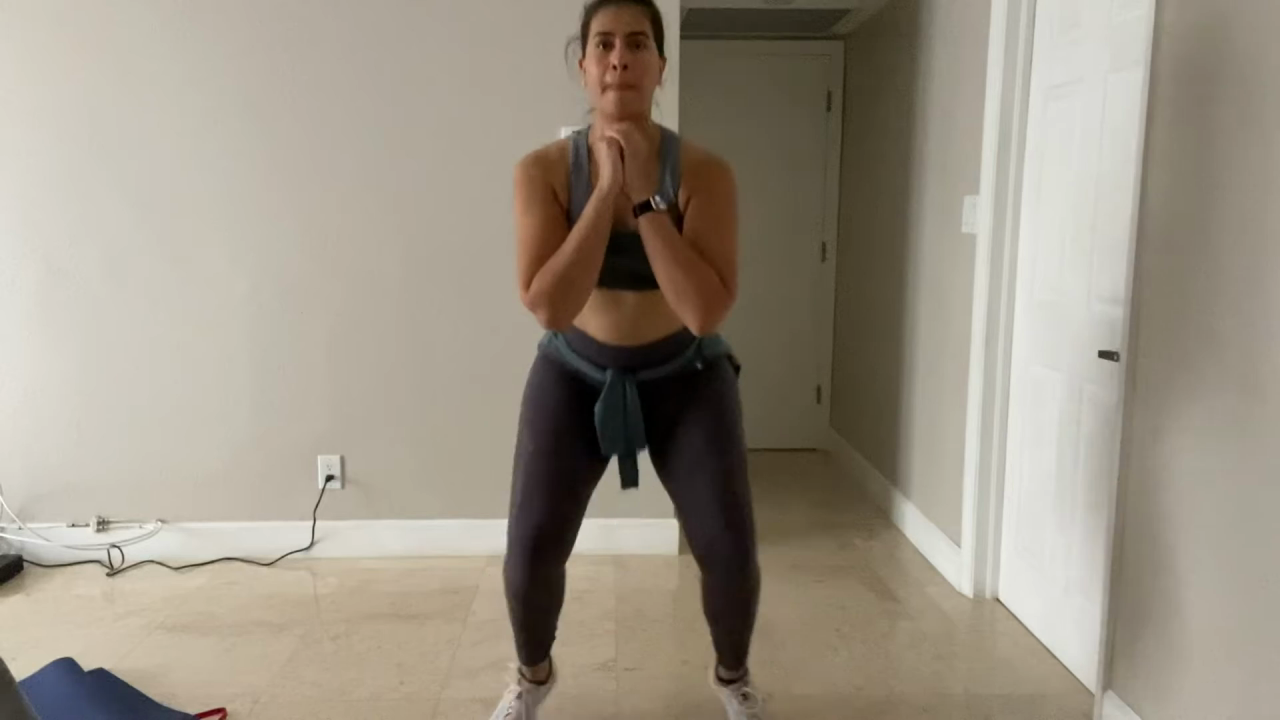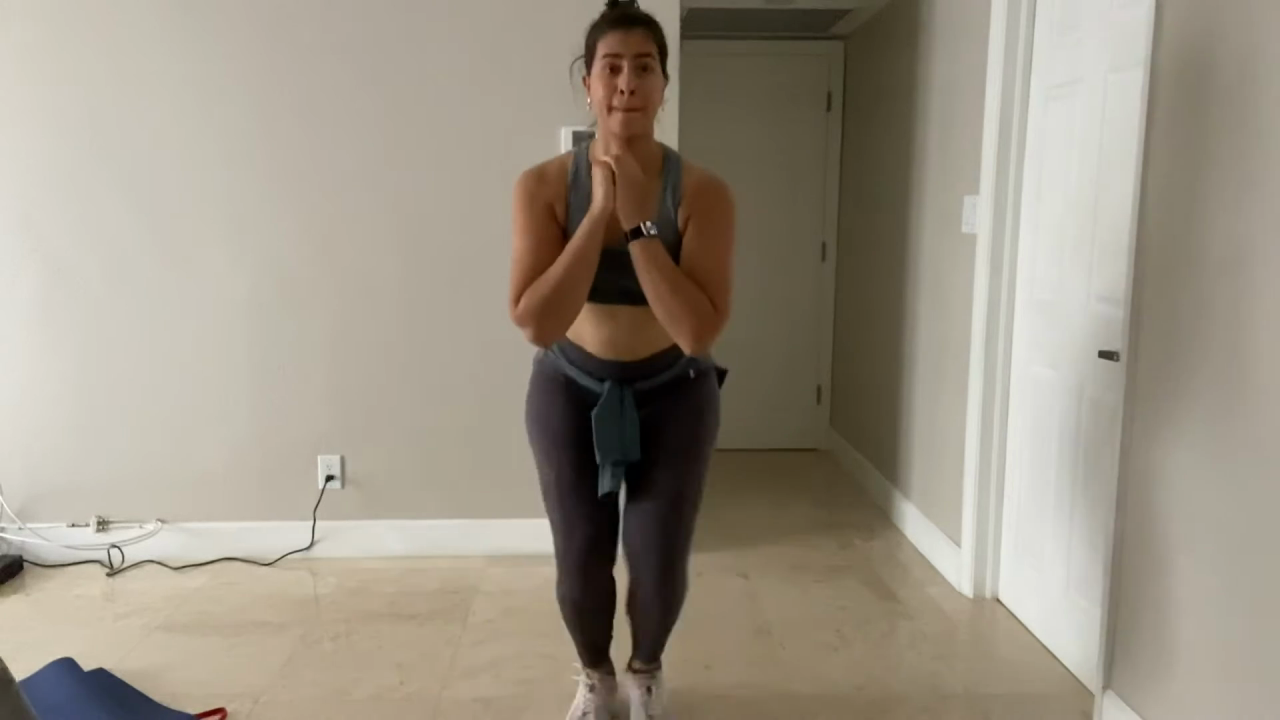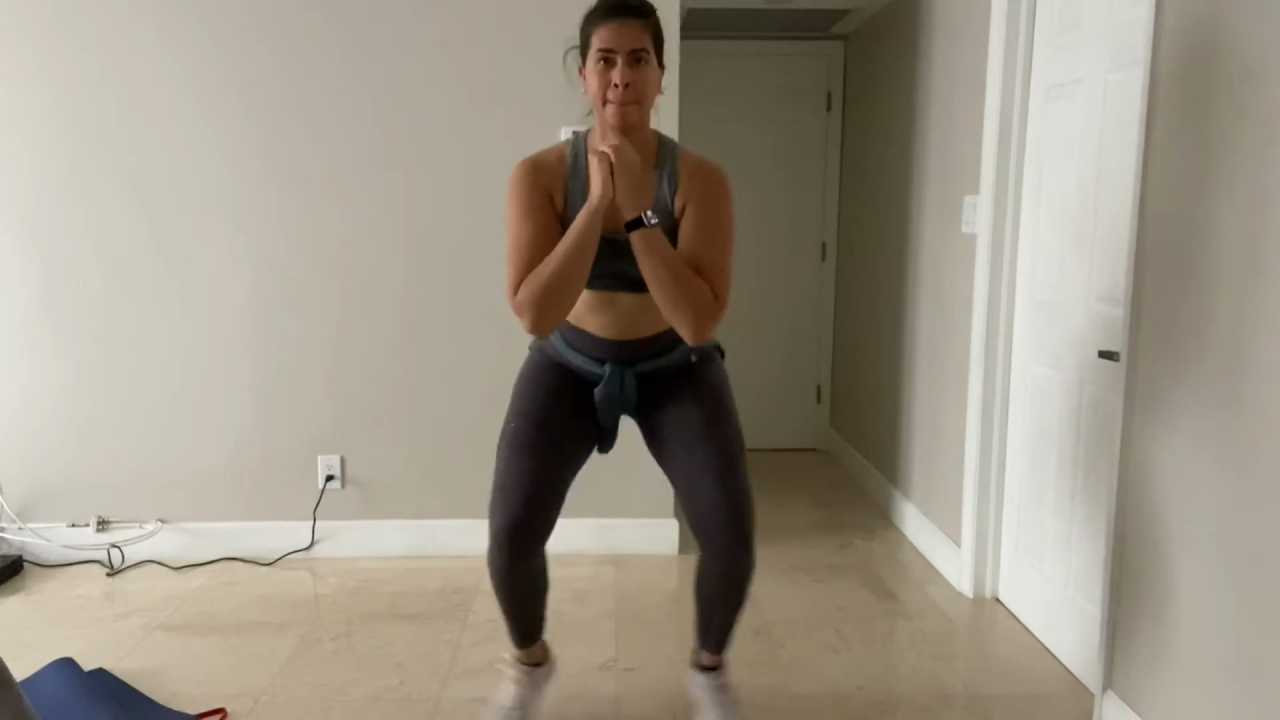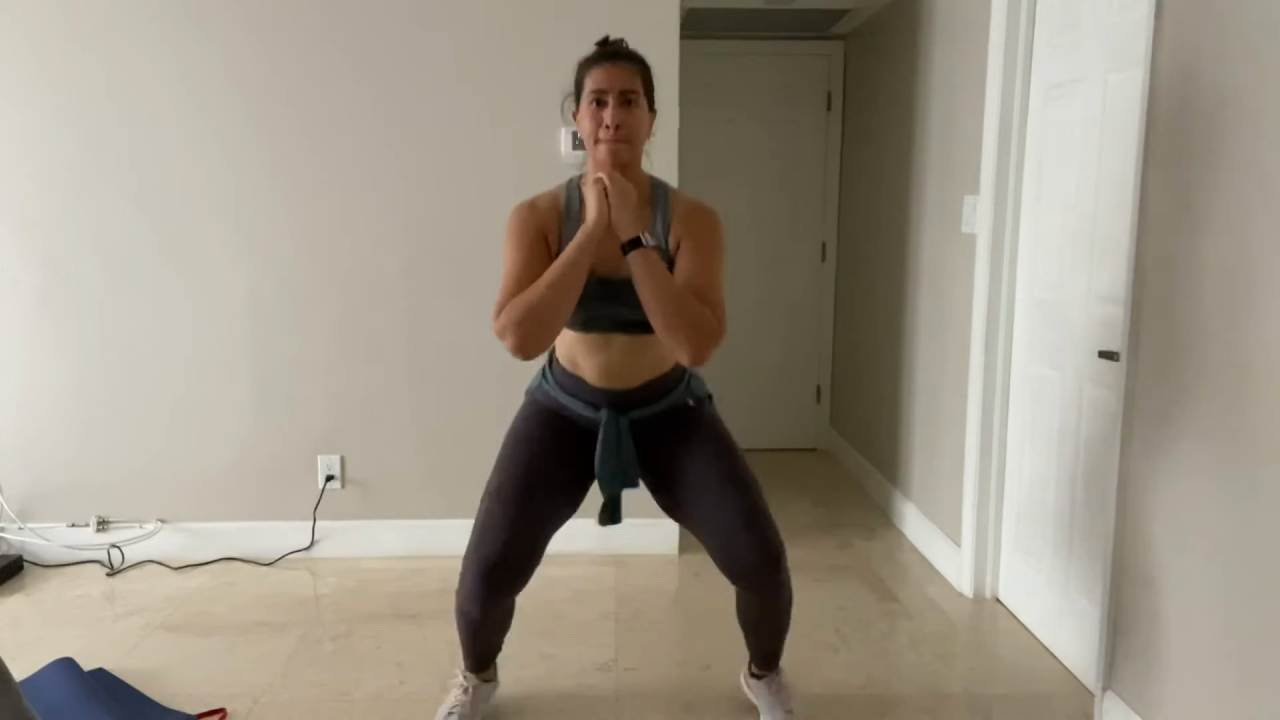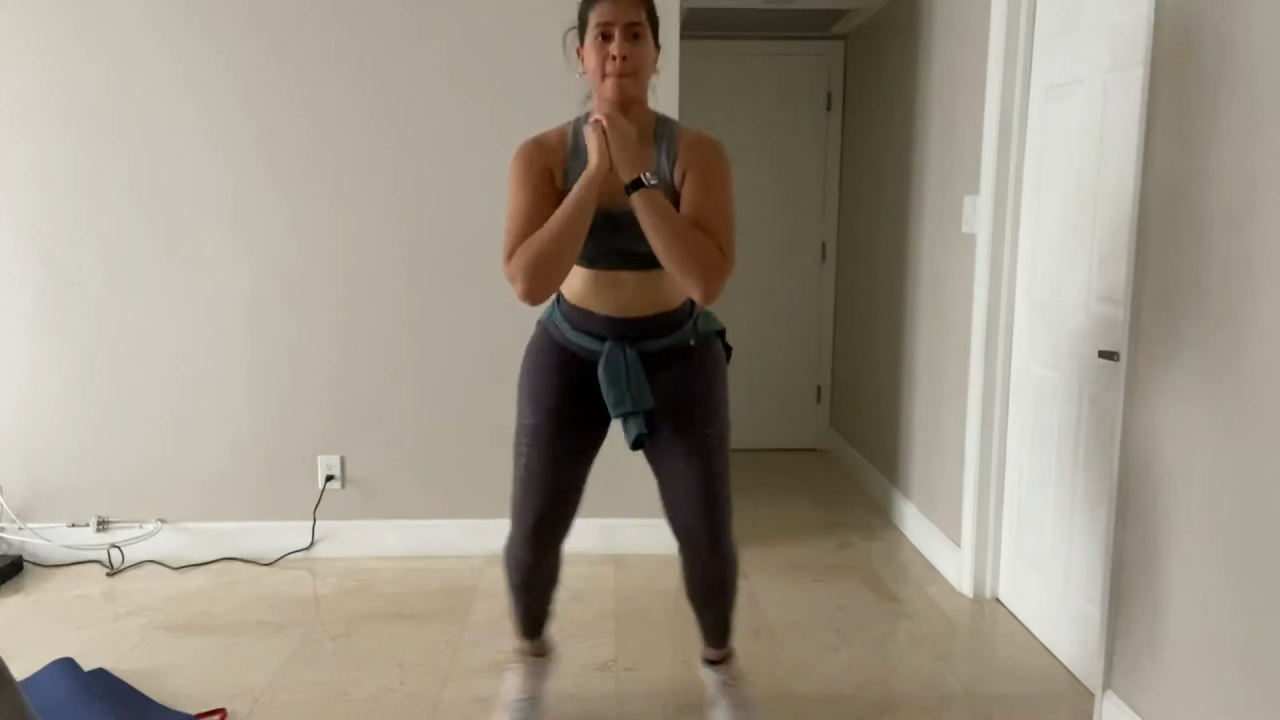
dt=1s
person 1, frame 1
left shoulder: (704, 172)
right shoulder: (543, 170)
left elbow: (707, 312)
right elbow: (548, 310)
left wrist: (646, 201)
right wrist: (606, 193)
left hip: (683, 377)
right hip: (575, 375)
left knee: (729, 548)
right knee: (532, 547)
person 1, frame 2
left shoulder: (702, 192)
right shoulder: (543, 186)
left elbow: (699, 332)
right elbow: (535, 325)
left wrist: (638, 223)
right wrist: (599, 215)
left hip: (672, 388)
right hip: (572, 385)
left knee: (659, 556)
right knee: (583, 553)
person 1, frame 3
left shoulder: (699, 179)
right shoulder: (539, 175)
left elbow: (700, 321)
right elbow: (534, 315)
left wrist: (638, 213)
right wrist: (597, 205)
left hip: (673, 371)
right hip: (571, 368)
left knee: (729, 532)
right knee: (513, 532)
right ankle: (529, 660)
person 1, frame 4
left shoulder: (691, 218)
right shoulder: (539, 215)
left elbow: (698, 347)
right elbow: (519, 339)
left wrist: (633, 240)
right wrist: (591, 233)
left hip: (668, 414)
right hip: (565, 412)
left knee: (760, 559)
right knee: (490, 568)
person 1, frame 5
left shoulder: (697, 153)
right shoulder: (542, 155)
left elbow: (707, 280)
right elbow: (528, 283)
left wrist: (636, 182)
right wrist: (595, 175)
left hip: (673, 356)
right hip: (572, 353)
left knee: (704, 528)
right knee: (535, 526)
left ankle: (718, 658)
right ankle: (531, 654)
